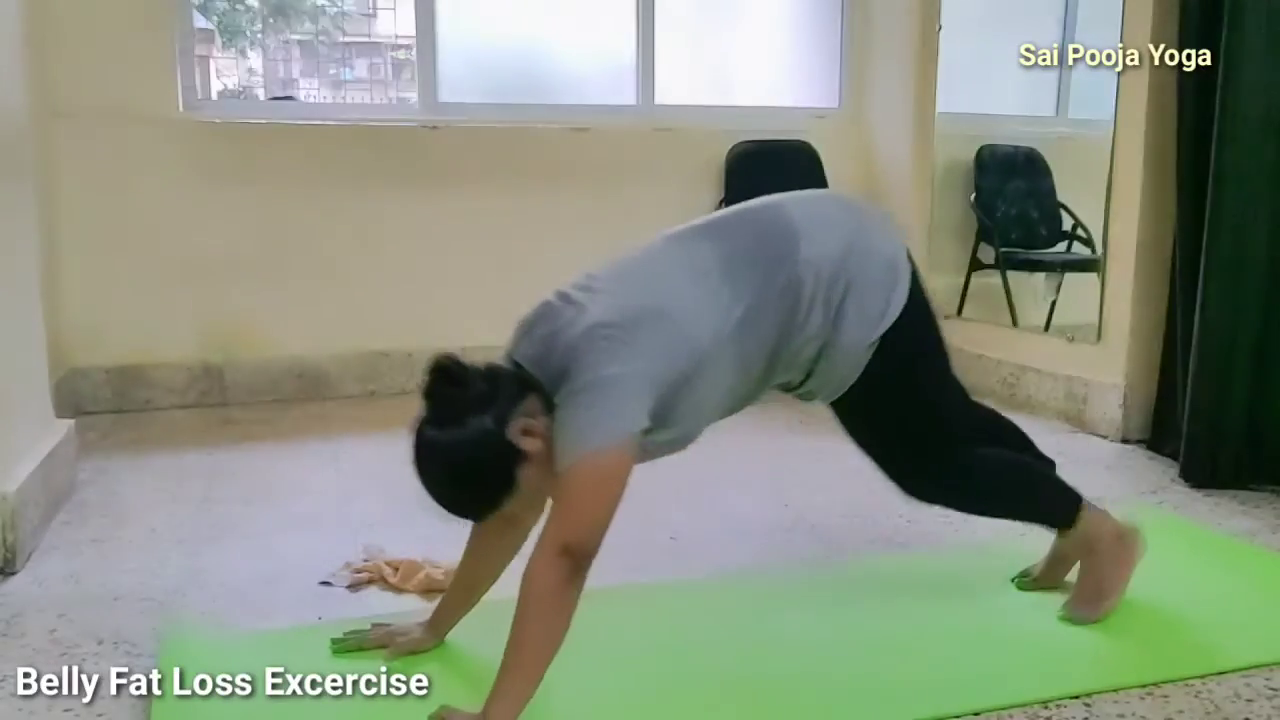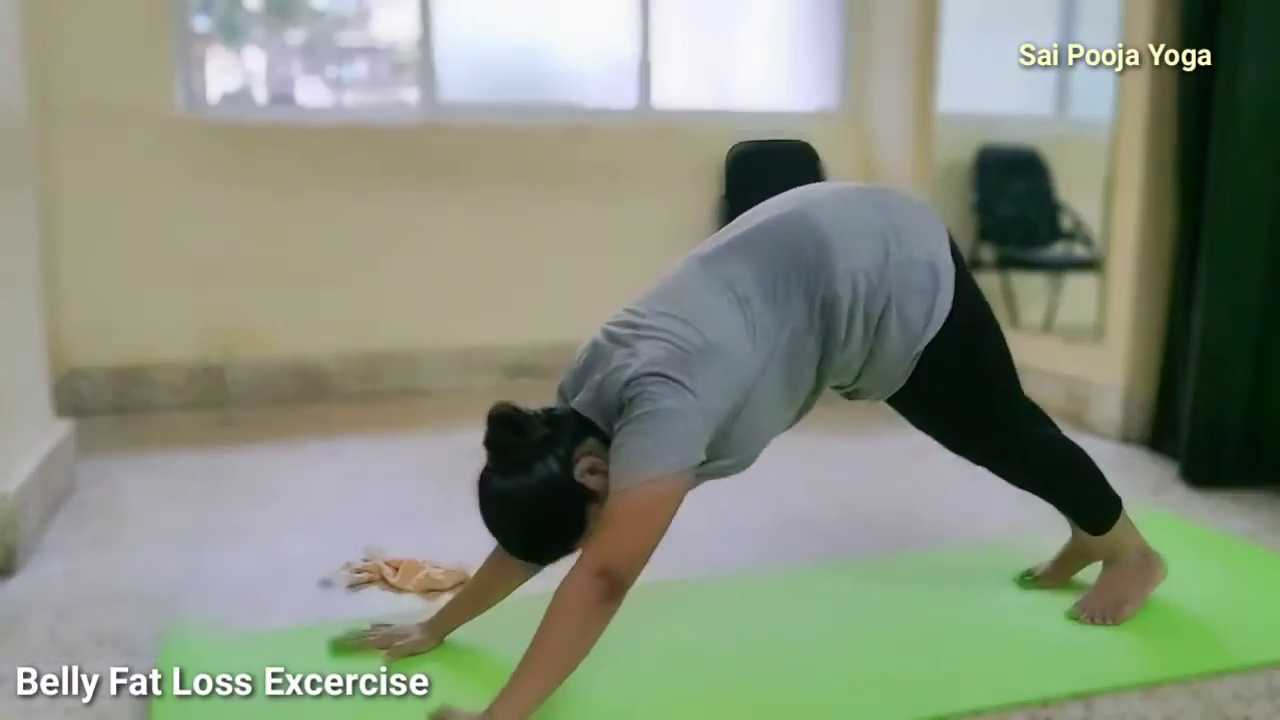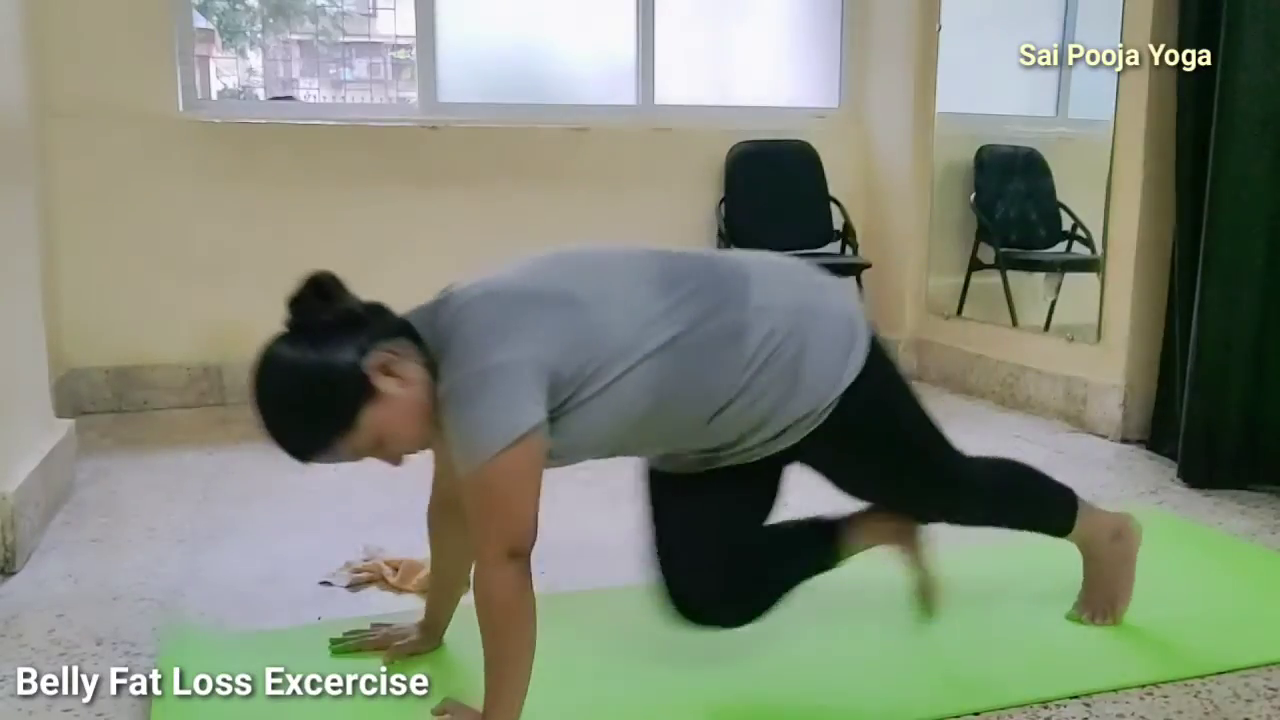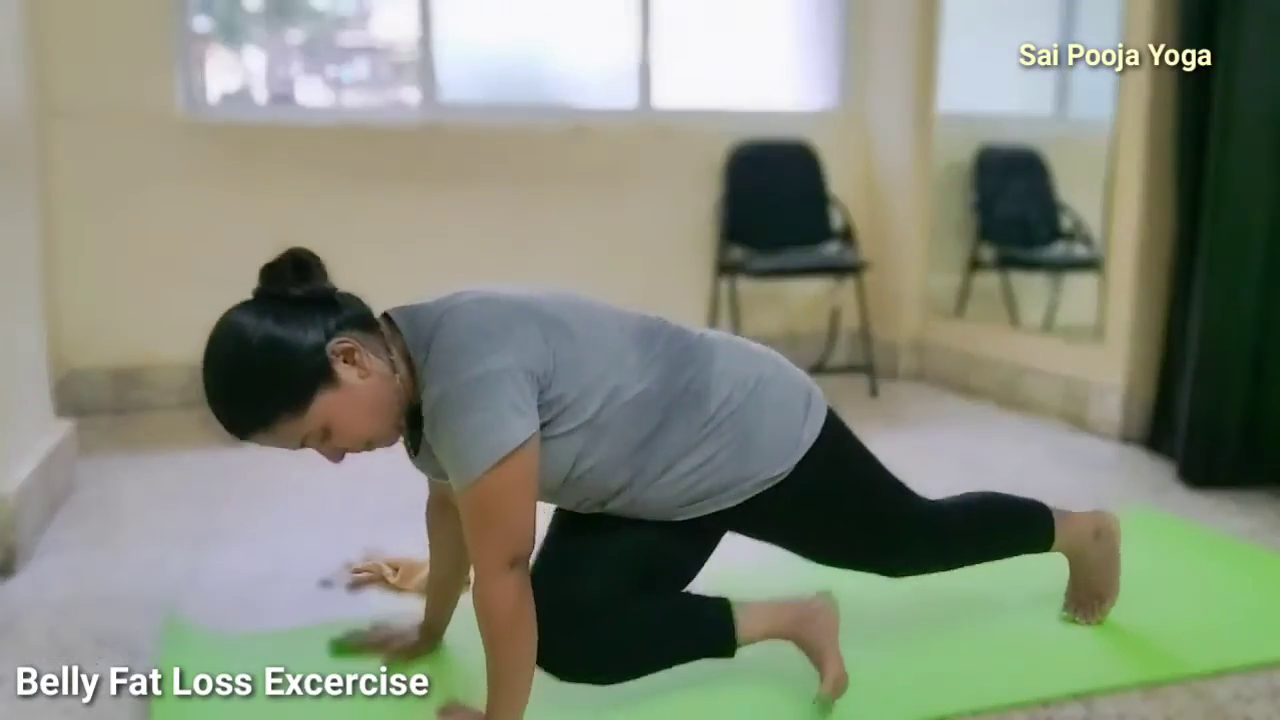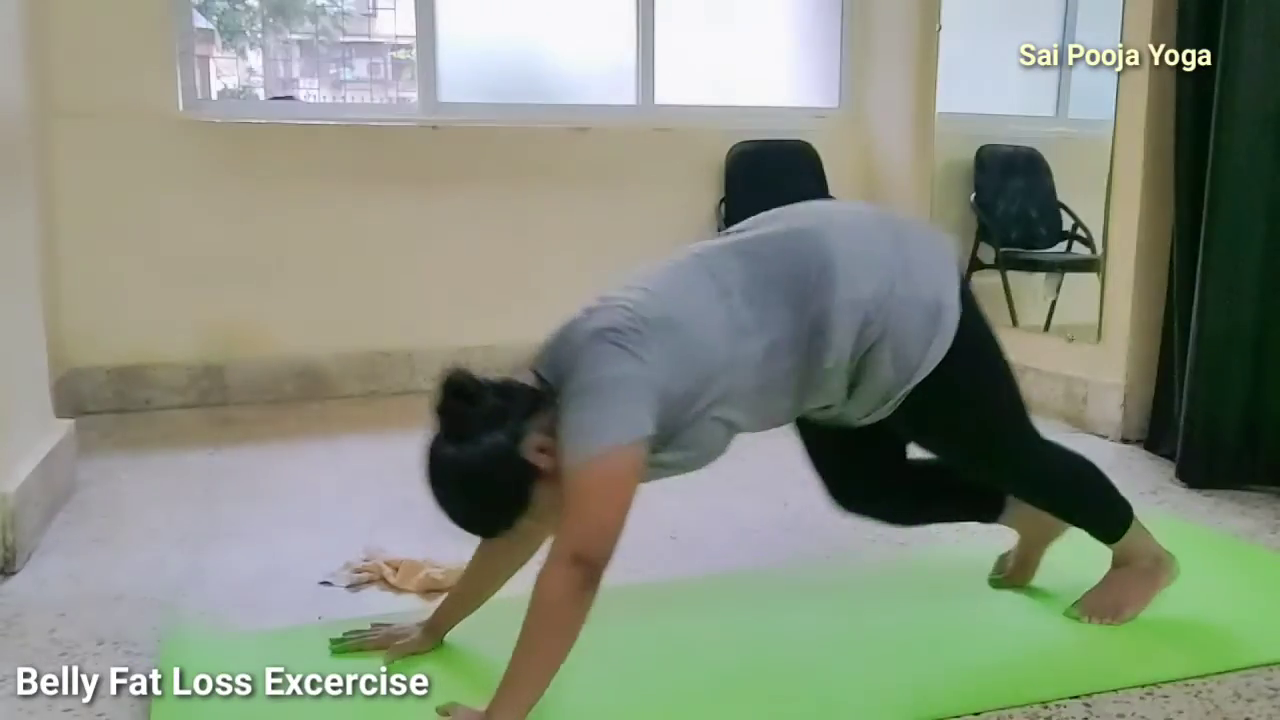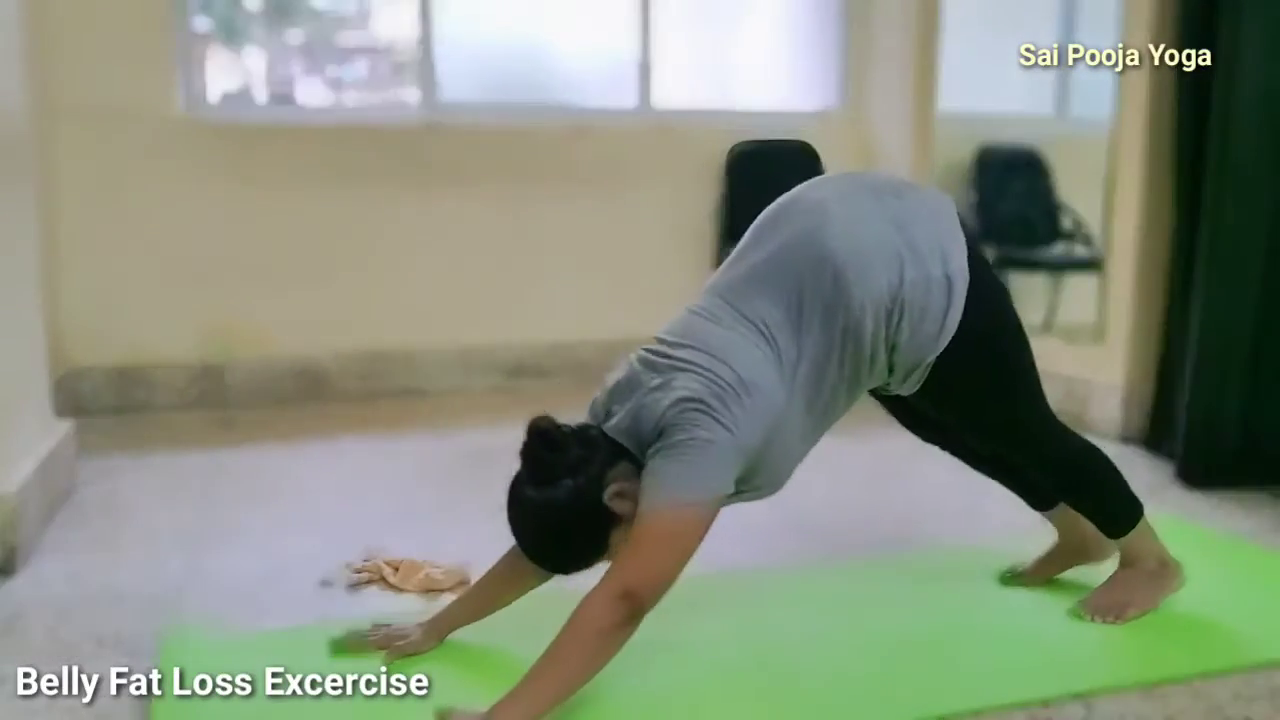
dt=0.5s
person 1, frame 1
left shoulder: (599, 386)
right shoulder: (524, 383)
left elbow: (563, 558)
right elbow: (507, 510)
right wrist: (434, 625)
left hip: (847, 281)
right hip: (798, 261)
left knee: (935, 462)
right knee: (946, 424)
left ankle: (1106, 536)
right ankle: (1071, 532)
person 1, frame 2
left shoulder: (660, 410)
right shoulder: (580, 414)
left elbow: (602, 581)
right elbow: (536, 528)
right wrist: (434, 627)
left hip: (893, 272)
right hip: (824, 249)
left knee: (999, 428)
right knee: (981, 426)
left ankle: (1131, 554)
right ankle: (1088, 534)
person 1, frame 3
left shoulder: (481, 364)
right shoulder: (434, 352)
left elbow: (504, 557)
right elbow: (455, 503)
right wrist: (429, 628)
left hip: (796, 357)
right hip: (705, 406)
left knee: (942, 482)
right knee: (708, 597)
left ankle: (1101, 532)
right ankle: (878, 529)
person 1, frame 4
left shoulder: (467, 373)
right shoulder: (405, 366)
left elbow: (504, 569)
right elbow: (450, 508)
right wrist: (429, 631)
left hip: (754, 438)
right hip: (652, 476)
left knee: (907, 537)
right knee: (568, 639)
left ankle: (1081, 531)
right ankle: (787, 621)
person 1, frame 5
left shoulder: (605, 395)
right shoulder: (547, 400)
left elbow: (577, 570)
right elbow: (520, 523)
right wrist: (432, 628)
left hip: (897, 297)
right hip: (835, 280)
left knee: (1006, 451)
right knee: (865, 490)
left ankle: (1142, 554)
right ankle: (1029, 517)
person 1, frame 6
left shoulder: (696, 439)
right shoulder: (614, 426)
left elbow: (622, 604)
right elbow: (546, 533)
right wrist: (435, 626)
left hip: (913, 267)
right hip: (845, 236)
left knee: (1022, 431)
right knee: (943, 422)
left ankle: (1149, 557)
right ankle: (1080, 531)
